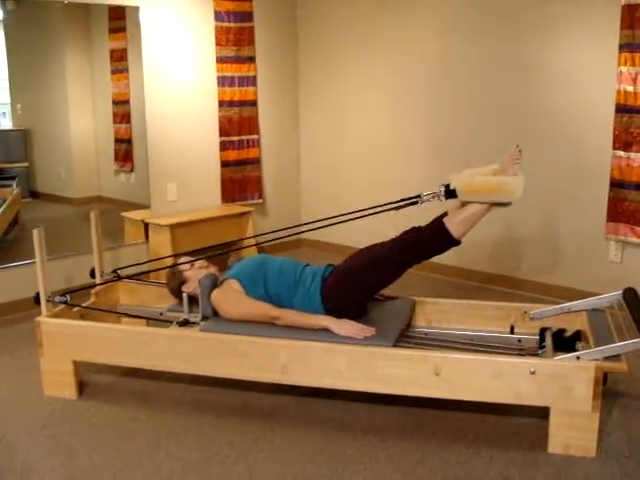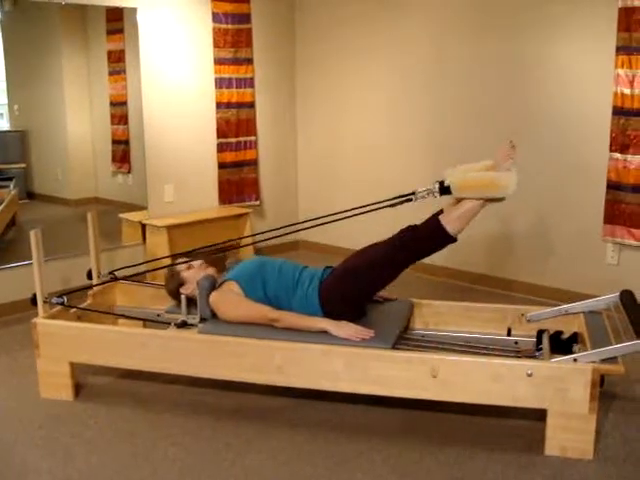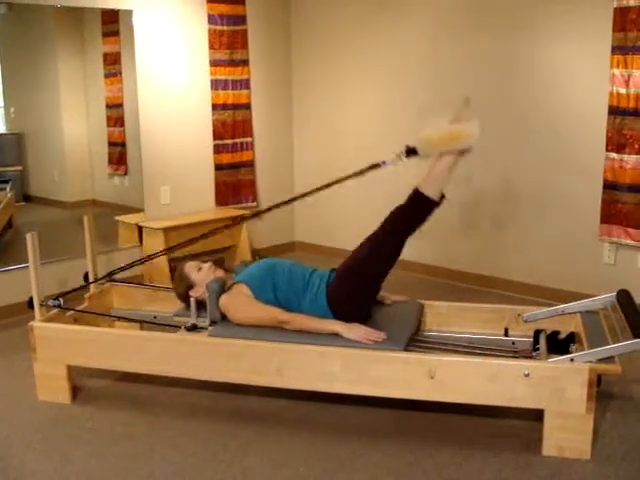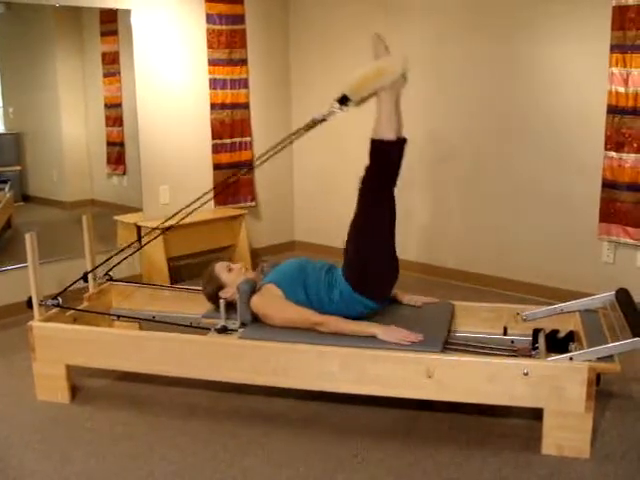
dt=0.4s
person 1, frame 1
left shoulder: (237, 275)
right shoulder: (221, 297)
right elbow: (275, 315)
right wrist: (331, 322)
left hip: (331, 279)
right hip: (331, 297)
left knee: (416, 241)
right knee: (409, 246)
person 1, frame 2
left shoulder: (236, 275)
right shoulder: (220, 300)
right elbow: (274, 316)
left wrist: (368, 288)
right wrist: (330, 324)
left hip: (328, 281)
right hip: (329, 300)
left knee: (410, 240)
right knee: (406, 245)
person 1, frame 3
left shoulder: (241, 279)
right shoulder: (231, 302)
right elbow: (284, 319)
left wrist: (373, 291)
right wrist: (340, 326)
left hip: (330, 282)
right hip: (334, 302)
right knee: (394, 229)
right ankle: (450, 154)
person 1, frame 4
left shoulder: (271, 283)
right shoulder: (261, 303)
right elbow: (318, 322)
right wrist: (376, 329)
left hip: (358, 285)
right hip: (360, 293)
right knee: (374, 192)
